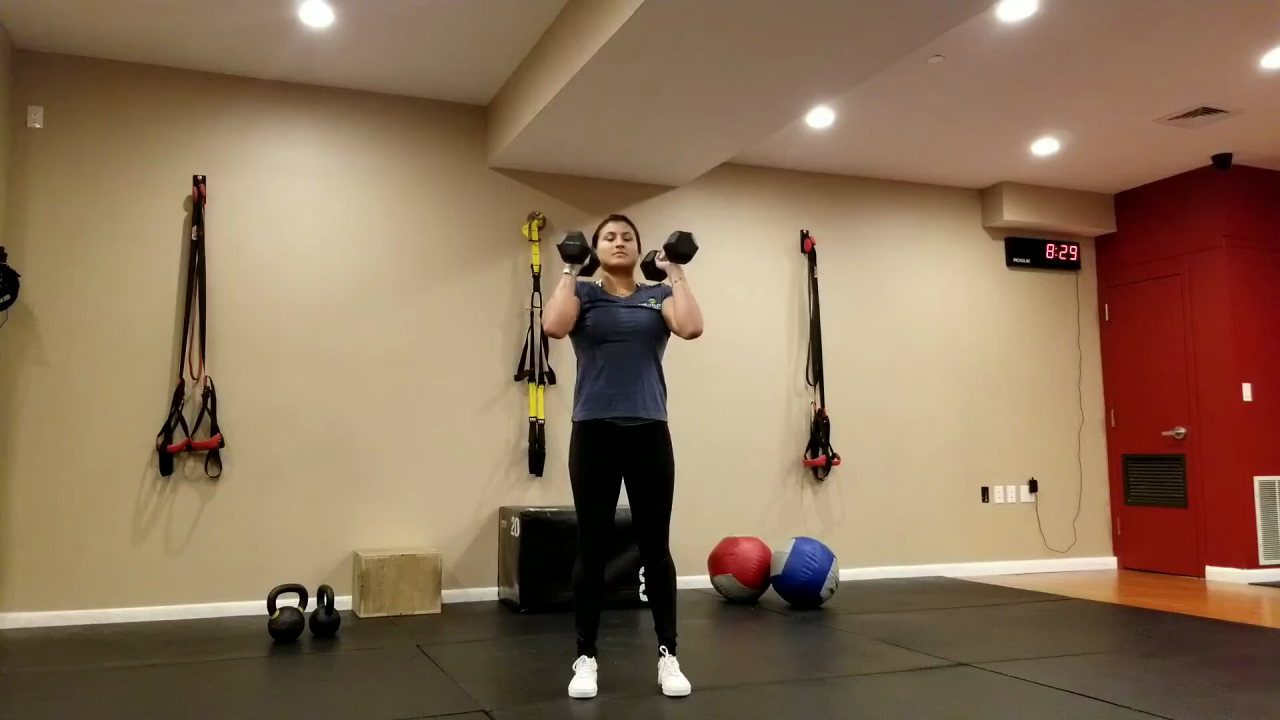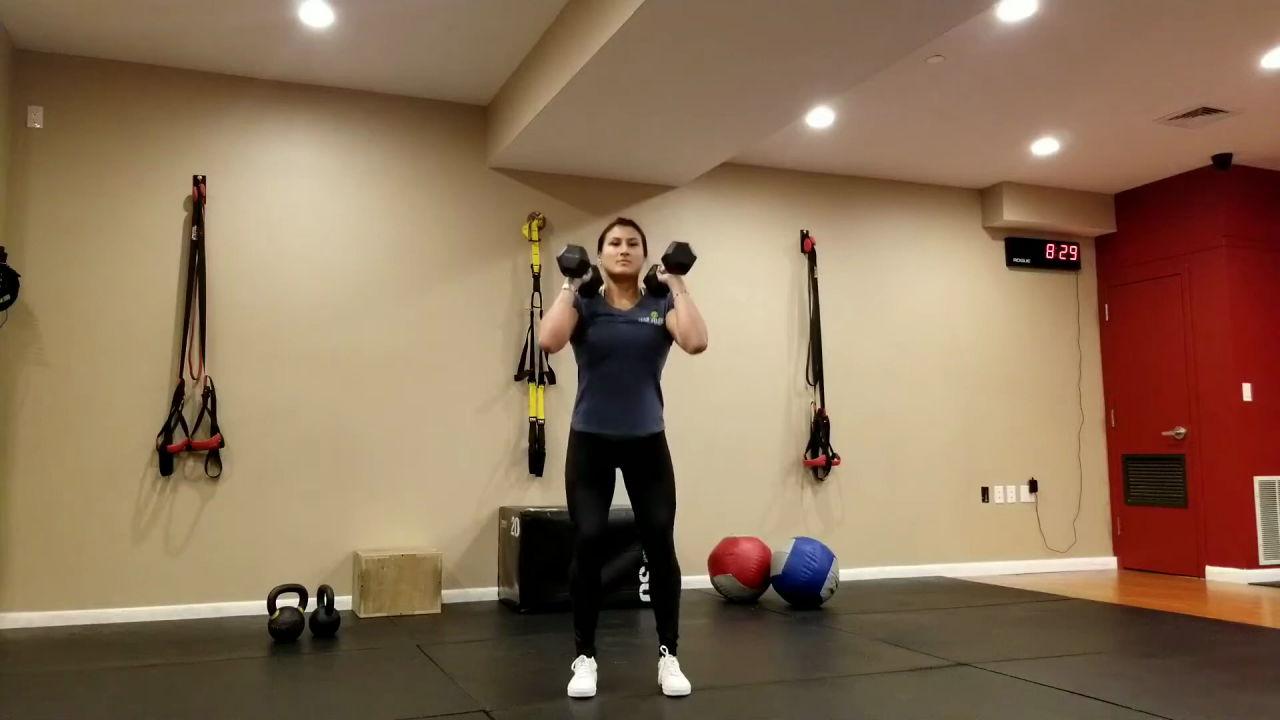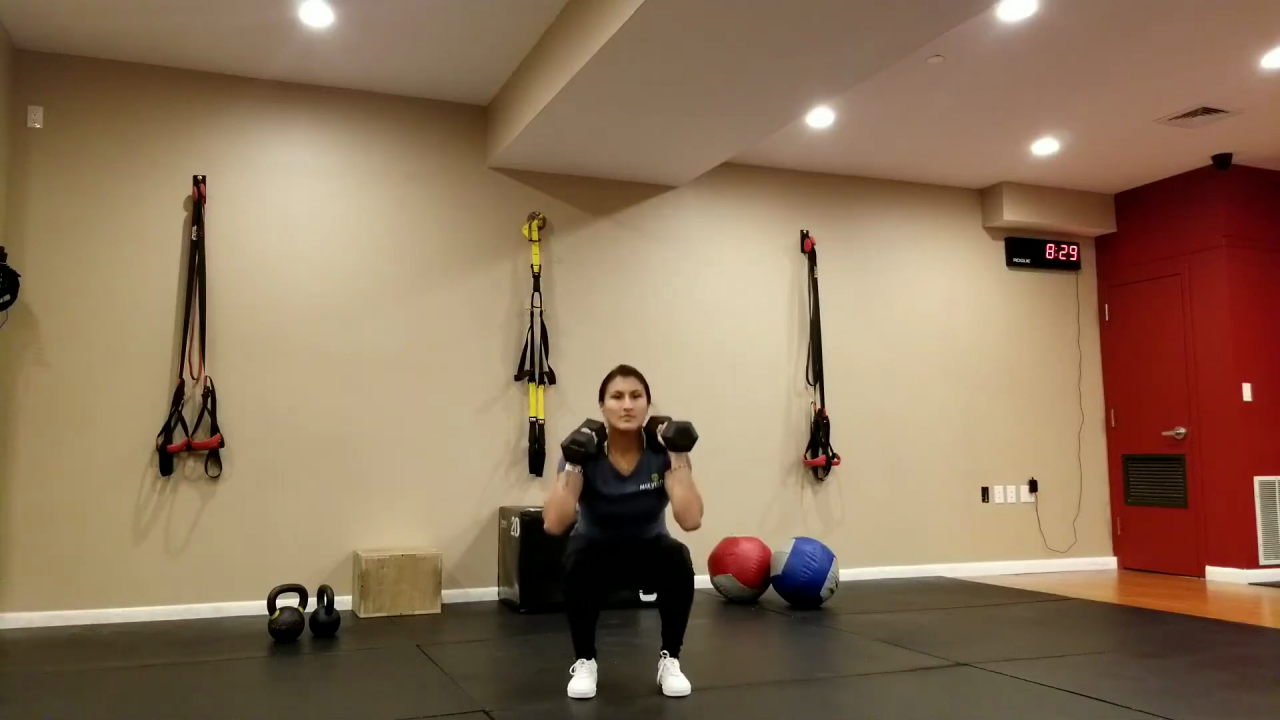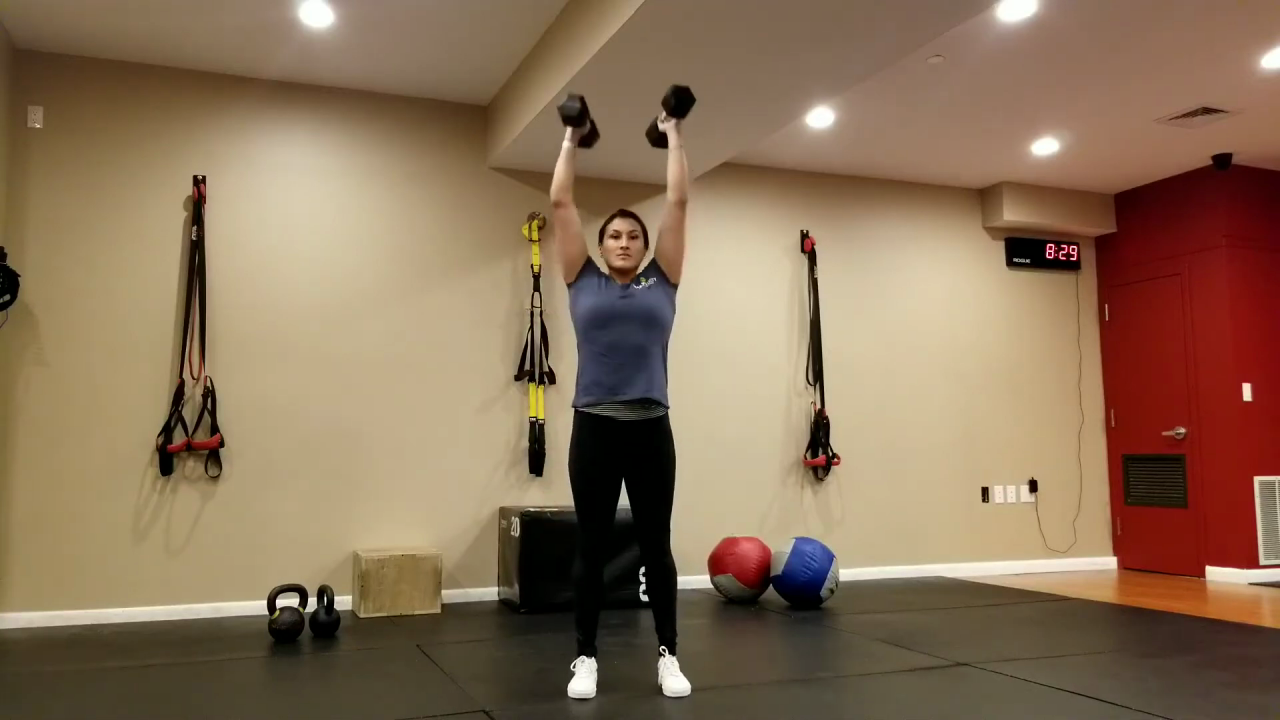
dt=0.7s
person 1, frame 1
left shoulder: (658, 296)
right shoulder: (583, 296)
left elbow: (691, 327)
right elbow: (554, 326)
left wrist: (676, 272)
right wrist: (570, 271)
left hip: (649, 433)
right hip: (594, 432)
left knee: (655, 545)
right knee: (592, 546)
left ankle: (668, 656)
right ankle: (586, 658)
person 1, frame 2
left shoulder: (661, 305)
right shoulder: (584, 305)
left elbow: (696, 342)
right elbow: (549, 341)
left wrist: (678, 285)
right wrist: (570, 286)
left hip: (646, 441)
right hip: (591, 440)
left knee: (659, 542)
right knee: (588, 542)
left ankle: (668, 655)
right ankle: (584, 658)
person 1, frame 3
left shoulder: (663, 454)
left elbow: (691, 520)
right elbow: (553, 524)
left wrist: (678, 458)
right wrist: (573, 463)
left hip: (648, 547)
right hip: (595, 547)
left knee: (677, 562)
right knee: (581, 565)
left ankle: (669, 660)
right ankle: (584, 662)
person 1, frame 4
left shoulder: (661, 282)
right shoulder: (584, 282)
left elbow: (678, 198)
right elbow: (560, 201)
left wrist: (673, 137)
right wrist: (570, 141)
left hip: (651, 429)
right hip: (594, 428)
left knee: (656, 545)
right knee: (591, 547)
left ankle: (667, 656)
right ankle: (585, 658)
